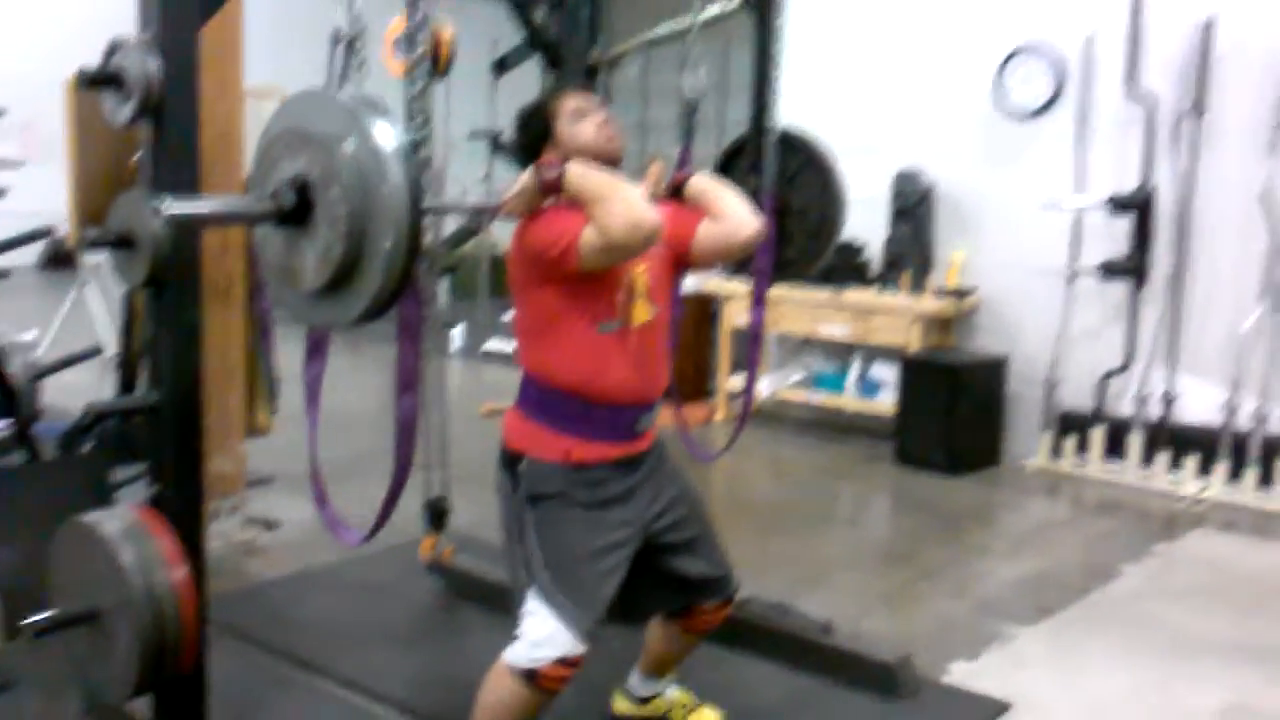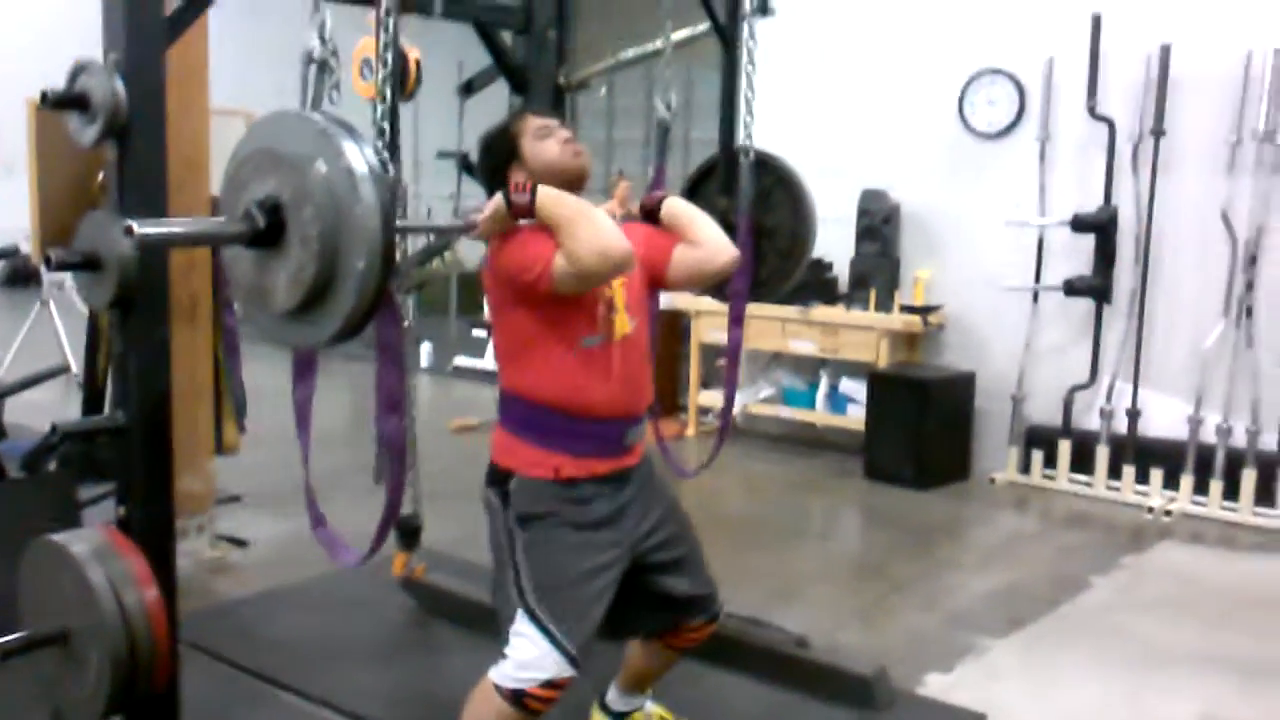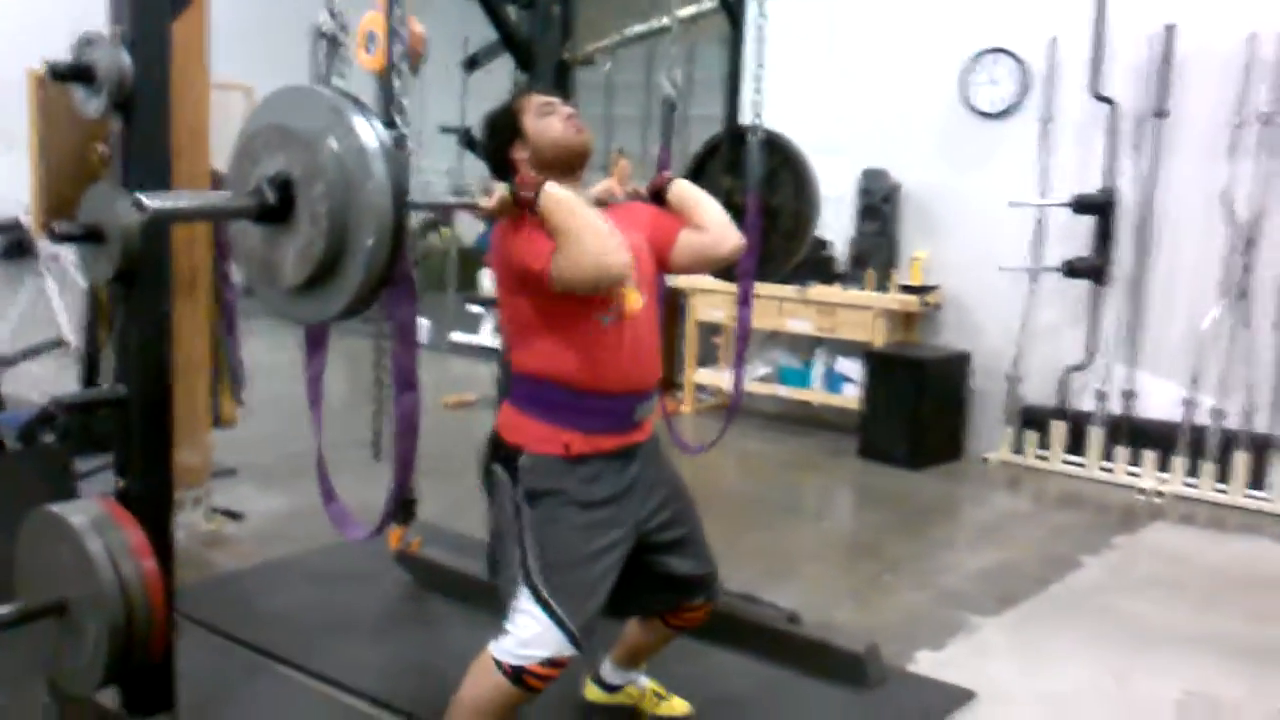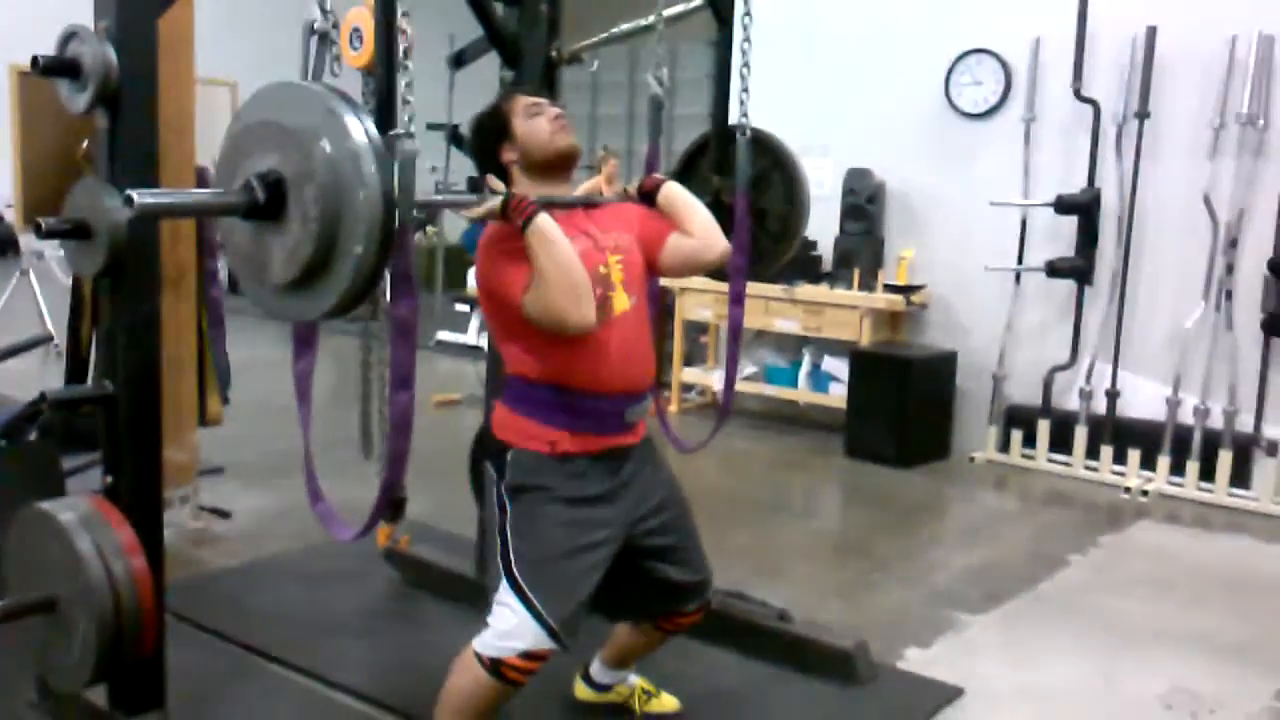
dt=0.2s
person 1, frame 1
left shoulder: (661, 219)
right shoulder: (546, 229)
left elbow: (745, 230)
right elbow: (636, 226)
left wrist: (689, 182)
right wrist: (563, 175)
left hip: (639, 456)
right hip: (557, 467)
left knee: (706, 593)
right knee: (553, 645)
person 1, frame 2
left shoulder: (629, 236)
right shoulder: (517, 250)
left elbow: (718, 257)
right elbow: (606, 256)
left wrist: (659, 204)
right wrist: (531, 200)
left hip: (627, 472)
right hip: (544, 484)
left knee: (691, 610)
right knee: (540, 667)
person 1, frame 3
left shoulder: (632, 218)
right shoulder: (525, 230)
left elbow: (723, 243)
right elbow: (606, 266)
left wrist: (667, 185)
right wrist: (535, 192)
left hip: (634, 449)
right hip: (555, 461)
left knee: (690, 591)
right knee: (540, 643)
person 1, frame 4
left shoulder: (622, 219)
right shoulder: (509, 238)
left elbow: (711, 249)
right elbow: (573, 314)
left wrist: (656, 186)
right wrist: (528, 213)
left hip: (630, 450)
right hip: (548, 461)
left knee: (683, 596)
right knee: (520, 638)
